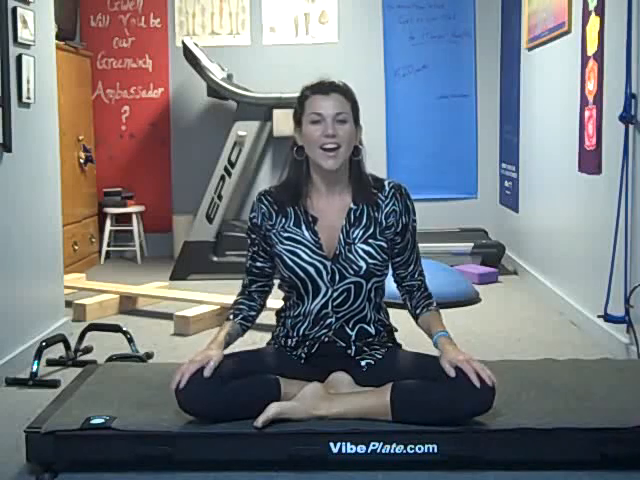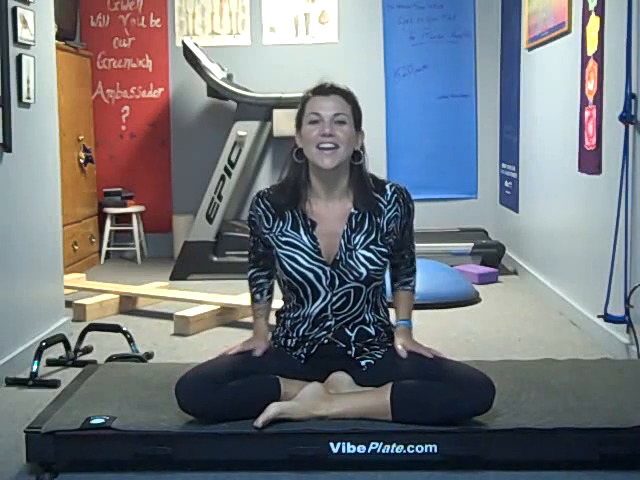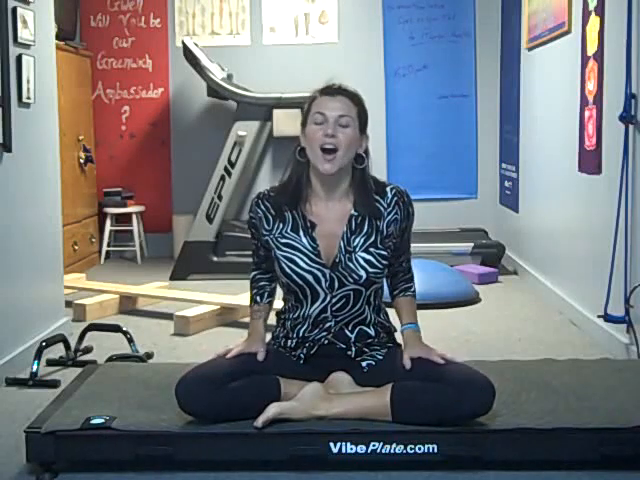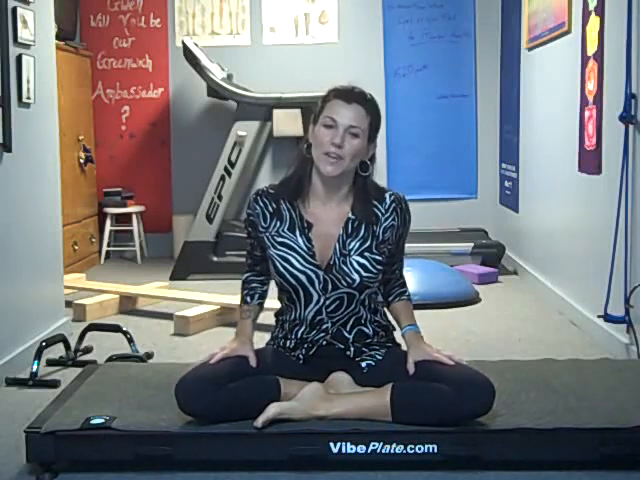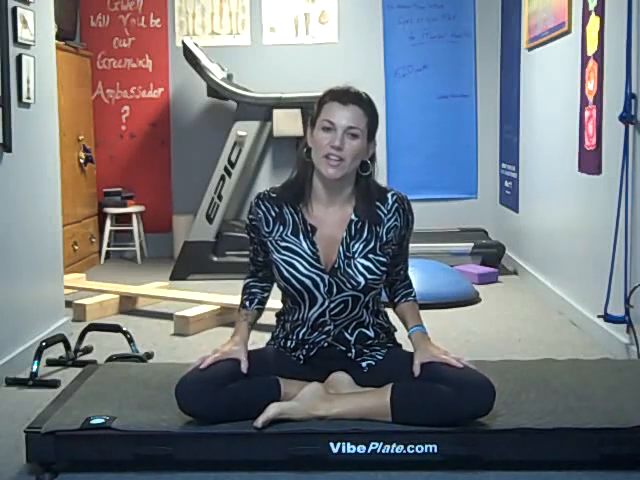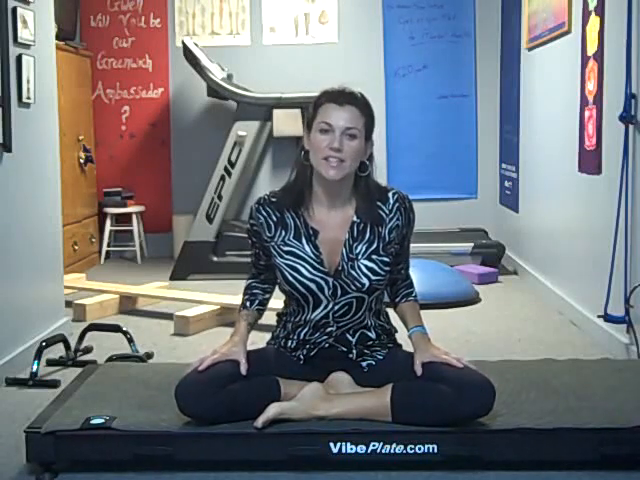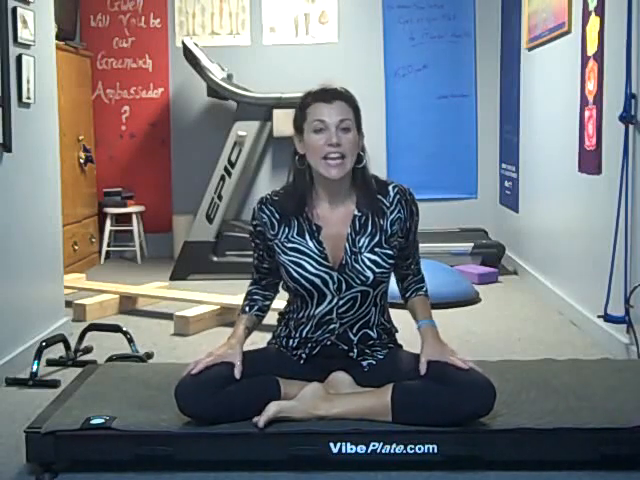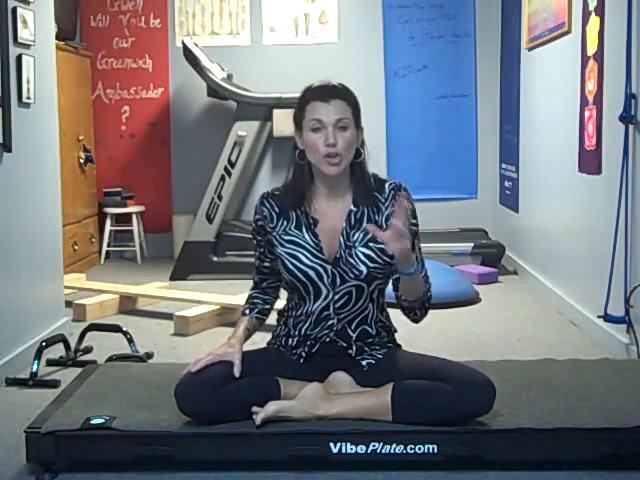
dt=0.3s
person 1, frame 1
left shoulder: (390, 201)
right shoulder: (270, 207)
left elbow: (412, 283)
right elbow: (254, 290)
left wrist: (445, 343)
right wrist: (217, 343)
left hip: (371, 355)
right hip: (294, 355)
left knee: (473, 393)
right knee: (195, 392)
left ankle: (316, 404)
right ankle: (336, 391)
person 1, frame 2
left shoulder: (392, 201)
right shoulder: (268, 206)
left wrist: (403, 328)
right wrist: (260, 329)
left hip: (370, 354)
right hip: (294, 354)
left knee: (477, 392)
right knee: (192, 392)
left ankle: (320, 404)
right ankle: (341, 392)
person 1, frame 3
left shoulder: (391, 204)
right shoulder: (268, 207)
left wrist: (411, 333)
right wrist: (256, 333)
left hip: (371, 354)
right hip: (294, 354)
left knee: (477, 393)
right knee: (192, 392)
left ankle: (318, 405)
right ankle: (336, 392)
person 1, frame 4
left shoulder: (389, 209)
right shoulder: (267, 205)
left wrist: (413, 337)
right wrist: (244, 334)
left hip: (369, 355)
right hip: (293, 354)
left knee: (476, 393)
right knee: (192, 393)
left ankle: (320, 404)
right ankle: (339, 392)
person 1, frame 5
left shoulder: (392, 210)
right shoulder: (269, 208)
left wrist: (420, 338)
right wrist: (239, 337)
left hip: (370, 355)
right hip: (293, 355)
left knee: (477, 394)
right knee: (192, 393)
left ankle: (320, 405)
right ankle: (337, 391)
person 1, frame 6
left shoulder: (393, 208)
right shoulder: (269, 212)
left wrist: (420, 337)
right wrist: (239, 336)
left hip: (371, 356)
right hip: (294, 355)
left knee: (477, 394)
right knee: (192, 394)
left ankle: (319, 404)
right ankle: (336, 392)
person 1, frame 7
left shoulder: (395, 202)
right shoulder: (272, 211)
left elbow: (410, 276)
left wrist: (429, 333)
right wrist: (236, 339)
left hip: (372, 355)
right hip: (295, 354)
left knee: (478, 394)
right knee: (192, 394)
left ankle: (319, 405)
right ankle: (337, 391)
person 1, frame 8
left shoulder: (391, 199)
right shoulder: (274, 207)
left elbow: (415, 309)
left wrist: (408, 259)
right wrist: (235, 340)
left hip: (371, 356)
right hip: (295, 354)
left knee: (477, 393)
right knee: (192, 393)
left ankle: (317, 404)
right ankle: (334, 391)
